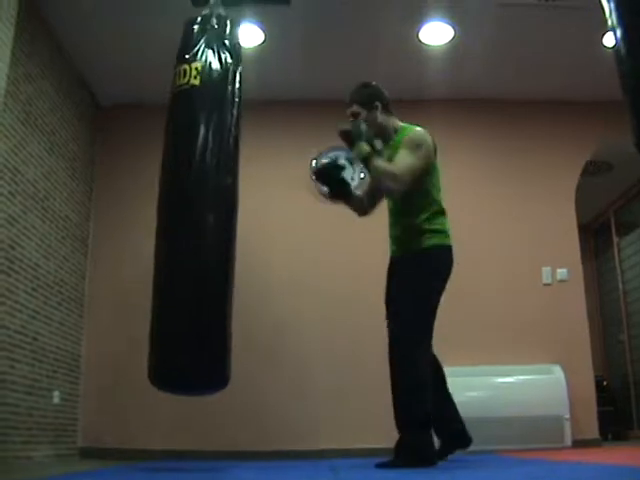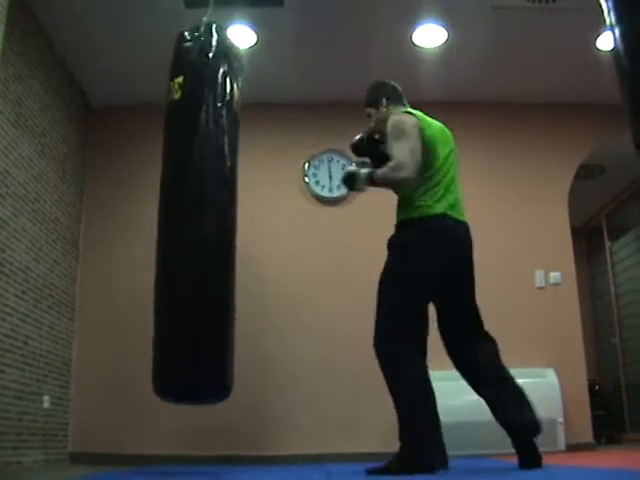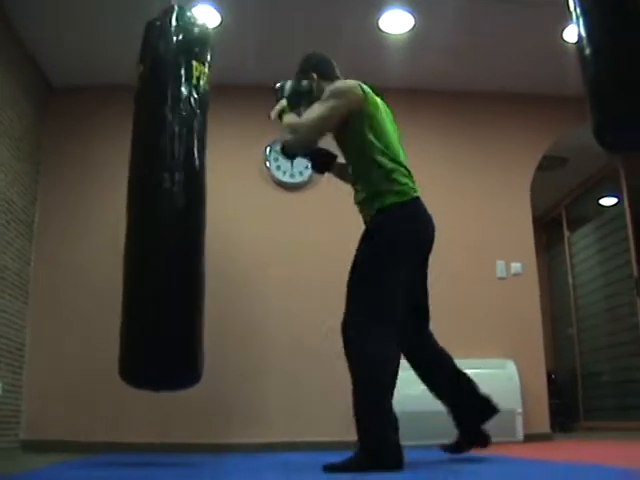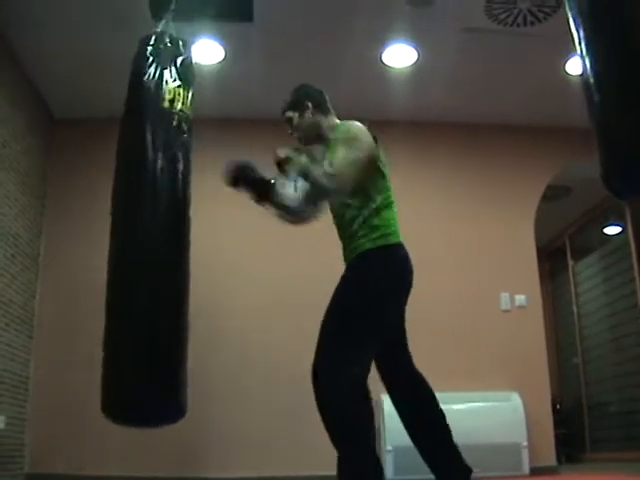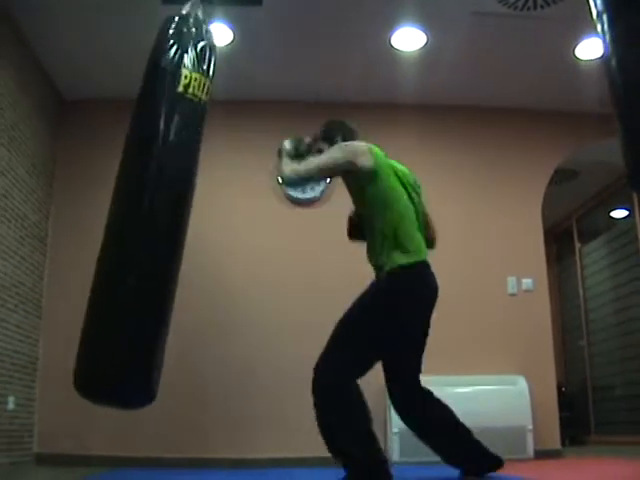
dt=0.7s
person 1, frame 1
left shoulder: (415, 139)
right shoulder: (384, 151)
left elbow: (394, 182)
right elbow: (364, 207)
left wrist: (363, 151)
left hip: (428, 253)
right hip: (404, 257)
left knee: (406, 345)
right knee: (411, 346)
left ankle: (416, 446)
right ankle: (451, 432)
person 1, frame 2
left shoulder: (401, 118)
right shoulder: (438, 128)
left elbow: (405, 173)
left wrist: (362, 176)
right wrist: (375, 149)
left hip: (422, 234)
right hip: (455, 233)
left knee: (394, 343)
right knee: (470, 339)
left ankle: (422, 447)
right ankle: (524, 429)
person 1, frame 3
left shoulder: (347, 91)
right shoulder: (363, 103)
left elbow: (295, 137)
right elbow: (360, 172)
left wrist: (283, 110)
right wrist: (328, 163)
left hip: (395, 222)
right hip: (406, 222)
left knee: (366, 329)
right knee: (410, 330)
left ankle: (379, 447)
right ankle: (473, 413)
person 1, frame 4
left shoulder: (352, 133)
right shoulder: (324, 152)
left elbow: (330, 183)
right elbow: (300, 211)
left wrist: (295, 166)
right wrist: (265, 186)
left hip: (377, 265)
right hip: (385, 264)
left knee: (335, 373)
right knee: (399, 373)
person 1, frame 5
left shoulder: (354, 152)
right shoulder: (400, 172)
left elbow: (291, 174)
right elbow: (430, 237)
left wrist: (288, 152)
left hip: (399, 281)
right hip: (418, 281)
left knee: (332, 373)
right knee: (404, 388)
